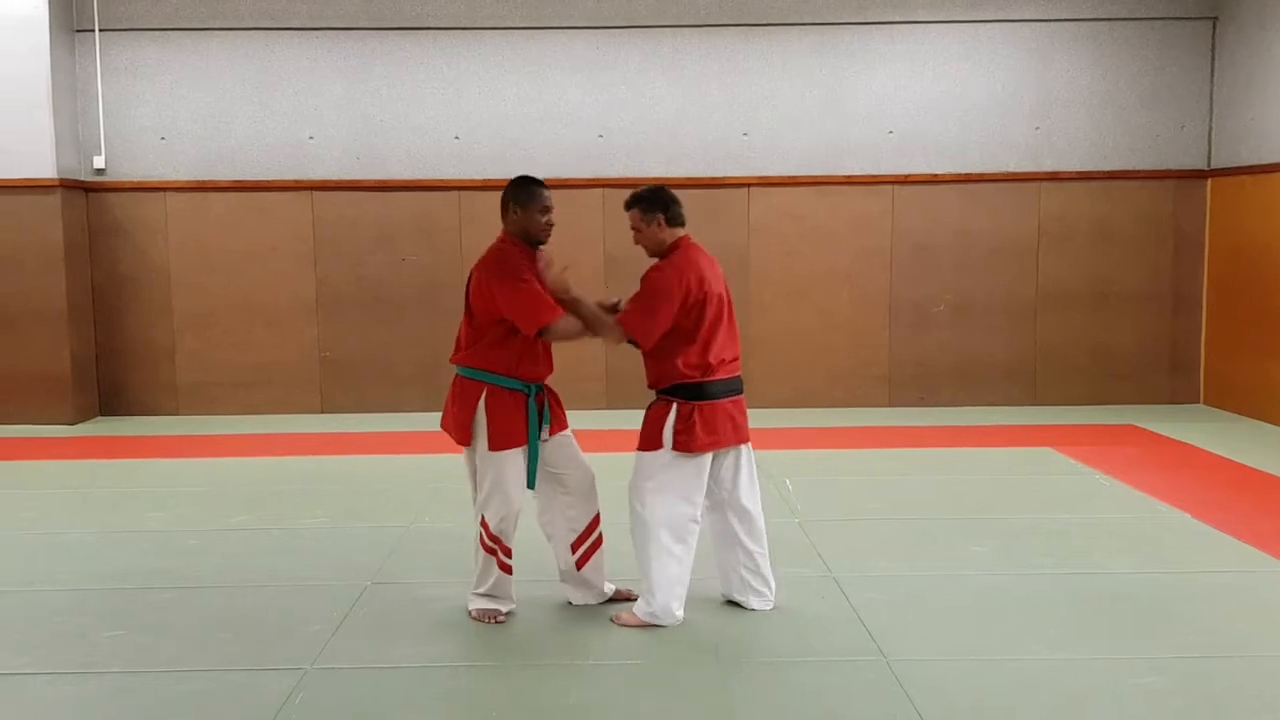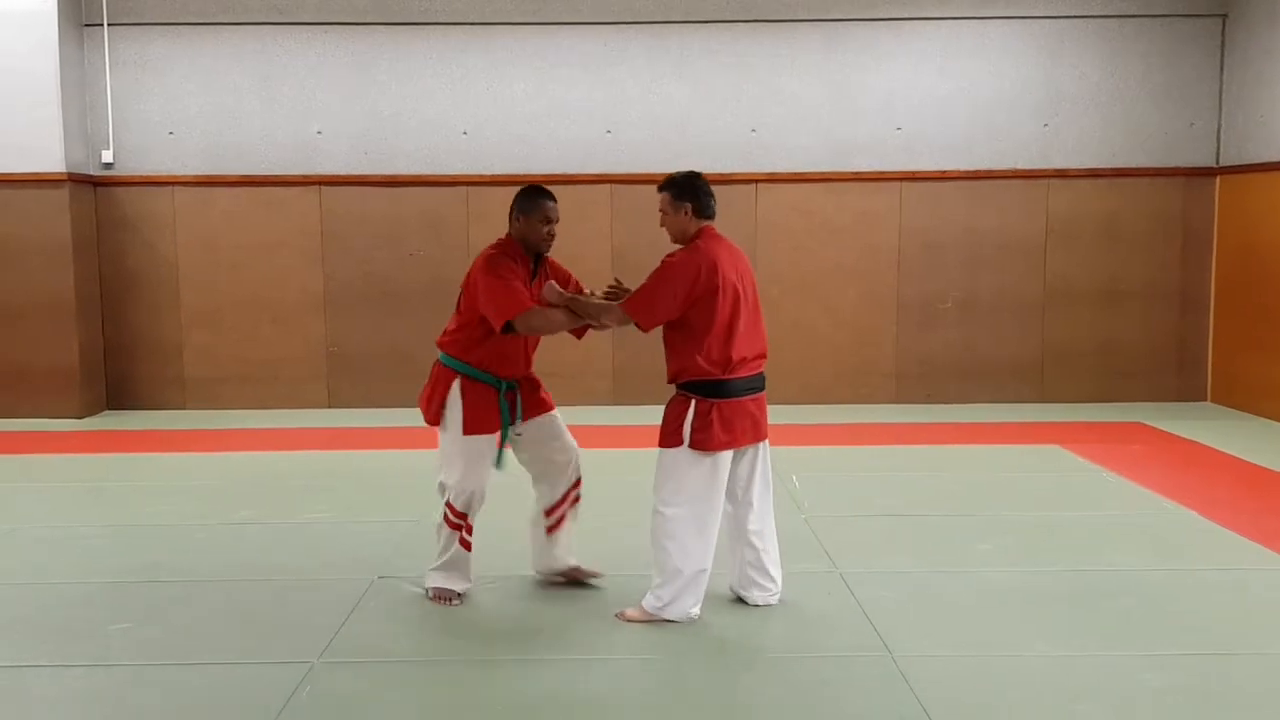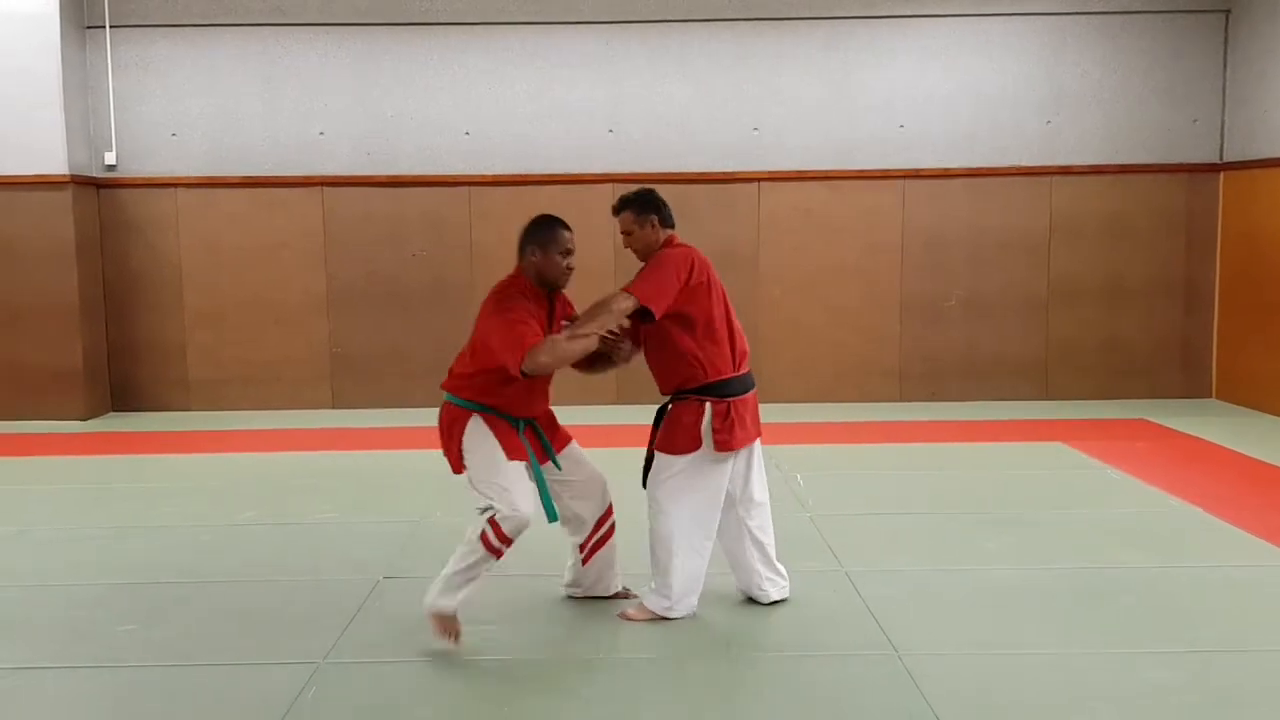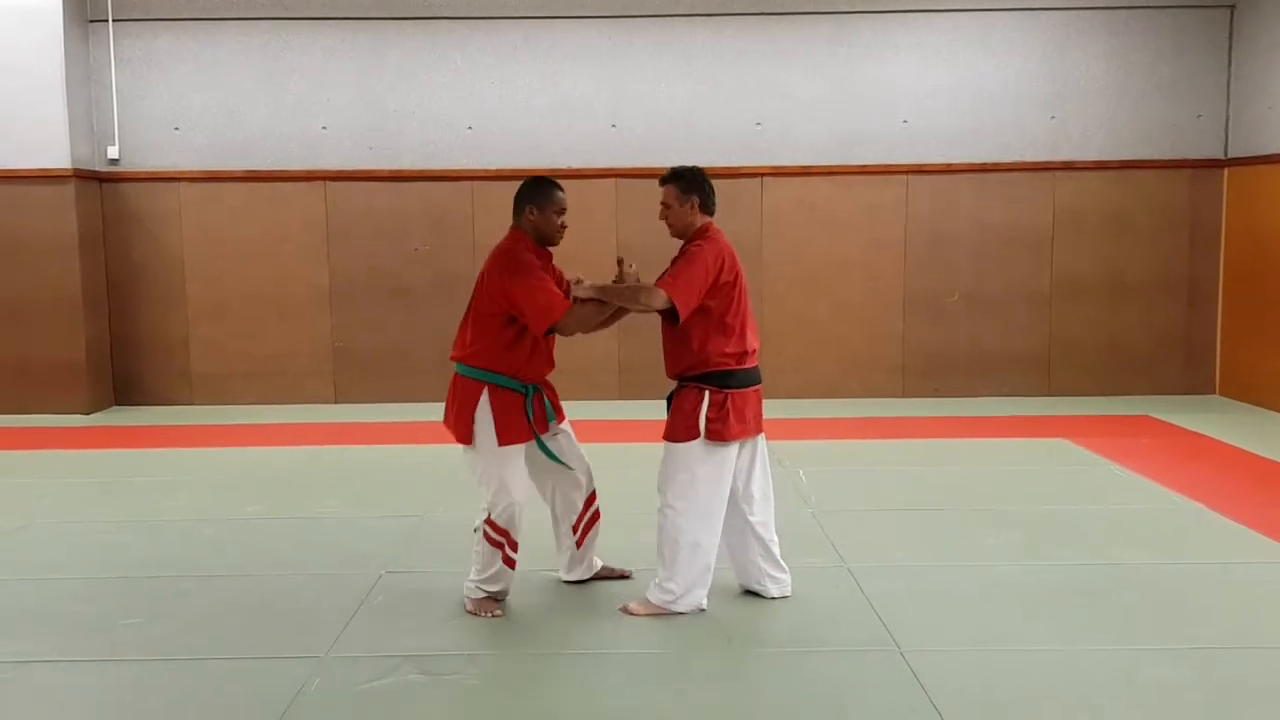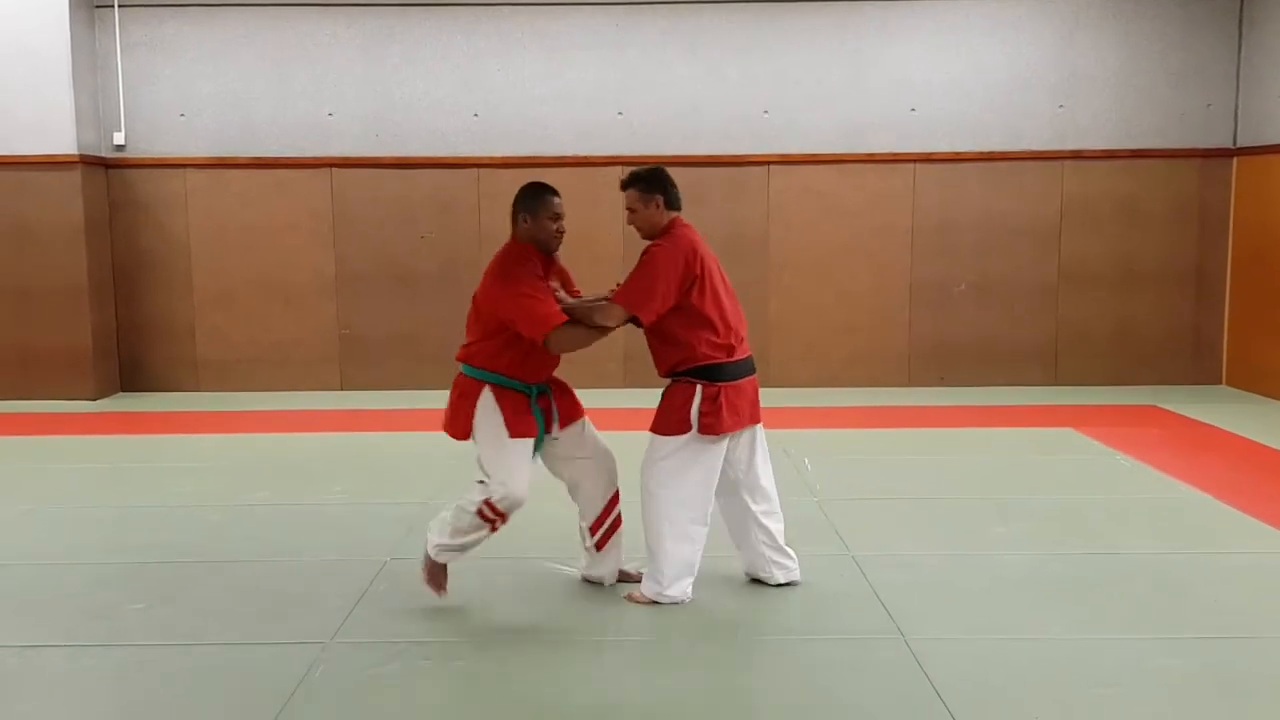
dt=1s
person 1, frame 1
left shoulder: (671, 272)
right shoulder: (701, 260)
left elbow: (619, 334)
right elbow: (660, 321)
left wrist: (564, 293)
right wrist: (608, 308)
left hip: (689, 406)
right hip: (726, 399)
left knee: (660, 504)
right knee: (737, 501)
left ankle: (660, 605)
right ankle: (754, 590)
person 1, frame 2
left shoulder: (687, 262)
right shoulder: (733, 255)
left elbow: (622, 316)
left wrist: (564, 298)
right wrist: (636, 297)
left hip: (707, 404)
right hip: (747, 396)
left knee: (682, 505)
right knee: (749, 500)
left ankle: (671, 602)
right ankle: (760, 586)
person 1, frame 3
left shoulder: (673, 261)
right shoulder: (672, 266)
left elbow: (622, 305)
right elbow: (641, 331)
left wrist: (565, 333)
left hip: (708, 406)
right hip: (730, 398)
left knee: (674, 501)
right knee: (743, 498)
left ankle: (669, 600)
right ankle: (767, 583)
person 1, frame 4
left shoulder: (704, 252)
right shoulder: (710, 250)
left elbow: (657, 300)
right elbow: (673, 305)
left wrist: (598, 290)
right wrist: (625, 290)
left hip: (713, 396)
right hip: (736, 390)
left knee: (687, 496)
right knee: (746, 493)
left ankle: (676, 593)
right ankle: (768, 578)
person 1, frame 5
left shoulder: (669, 251)
right shoulder: (685, 243)
left elbow: (611, 316)
right elbow: (653, 308)
left wrist: (560, 301)
right wrist: (621, 298)
left hip: (705, 388)
right hip: (735, 378)
left knee: (666, 479)
right knee: (747, 482)
left ankle: (667, 584)
right ankle: (776, 566)
person 2, frame 1
left shoulder: (531, 261)
right shoulder: (503, 263)
left elbow: (572, 314)
right elbow: (556, 328)
left hip: (532, 398)
right hip: (490, 399)
left knee: (572, 486)
right knee: (504, 501)
left ankle: (589, 586)
right ankle: (490, 595)
person 2, frame 2
left shoulder: (548, 270)
right shoulder: (494, 264)
left elbow: (584, 314)
right elbow: (528, 322)
right wrist: (589, 312)
left hip: (516, 386)
right hip: (469, 385)
left knee: (562, 462)
right knee: (466, 487)
left ankle: (554, 558)
right ankle: (449, 577)
person 2, frame 3
left shoulder: (555, 300)
right shoulder: (508, 303)
left elbow: (587, 362)
right elbow: (536, 361)
left wrist: (615, 349)
right wrist: (595, 337)
left hip: (530, 417)
right hip: (481, 420)
left knee: (590, 489)
right knee: (514, 508)
left ankle: (591, 581)
right ankle: (443, 599)
person 2, frame 4
left shoulder: (540, 262)
right shoulder: (513, 262)
left elbow: (579, 320)
right elbow: (567, 323)
left wrist: (623, 302)
left hip: (528, 393)
right hip: (489, 397)
left knee: (573, 474)
right knee: (506, 500)
left ankle: (580, 565)
right ankle: (483, 589)
person 2, frame 5
left shoulder: (549, 266)
right shoulder: (516, 271)
left elbow: (575, 319)
right elbow: (560, 339)
left hip: (540, 391)
right hip: (493, 392)
left knee: (599, 468)
right knee: (507, 490)
left ankle: (601, 564)
right ankle: (441, 544)
